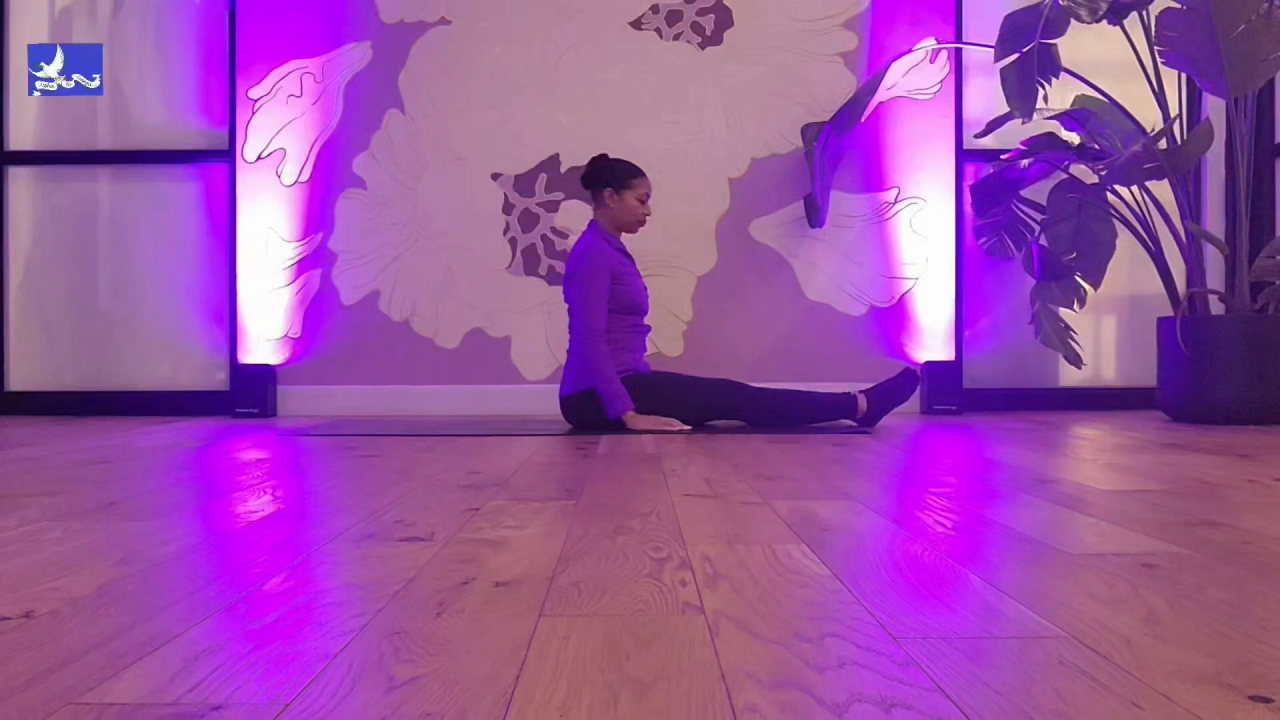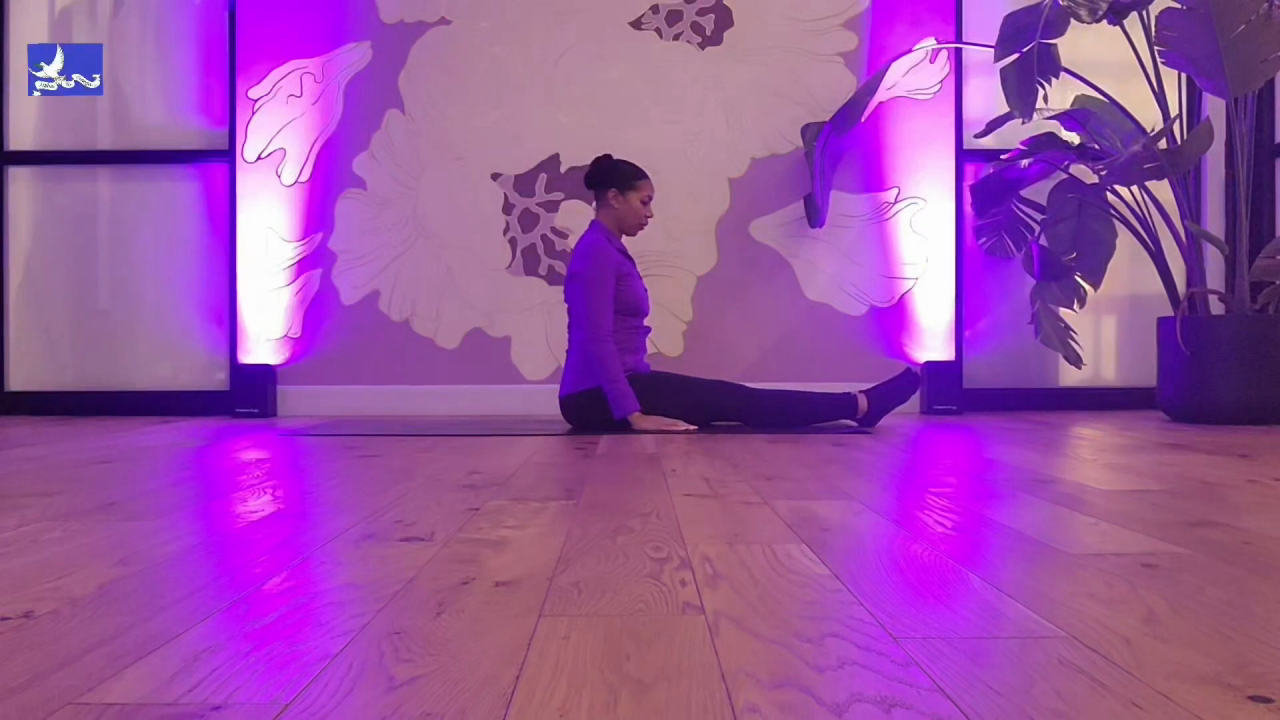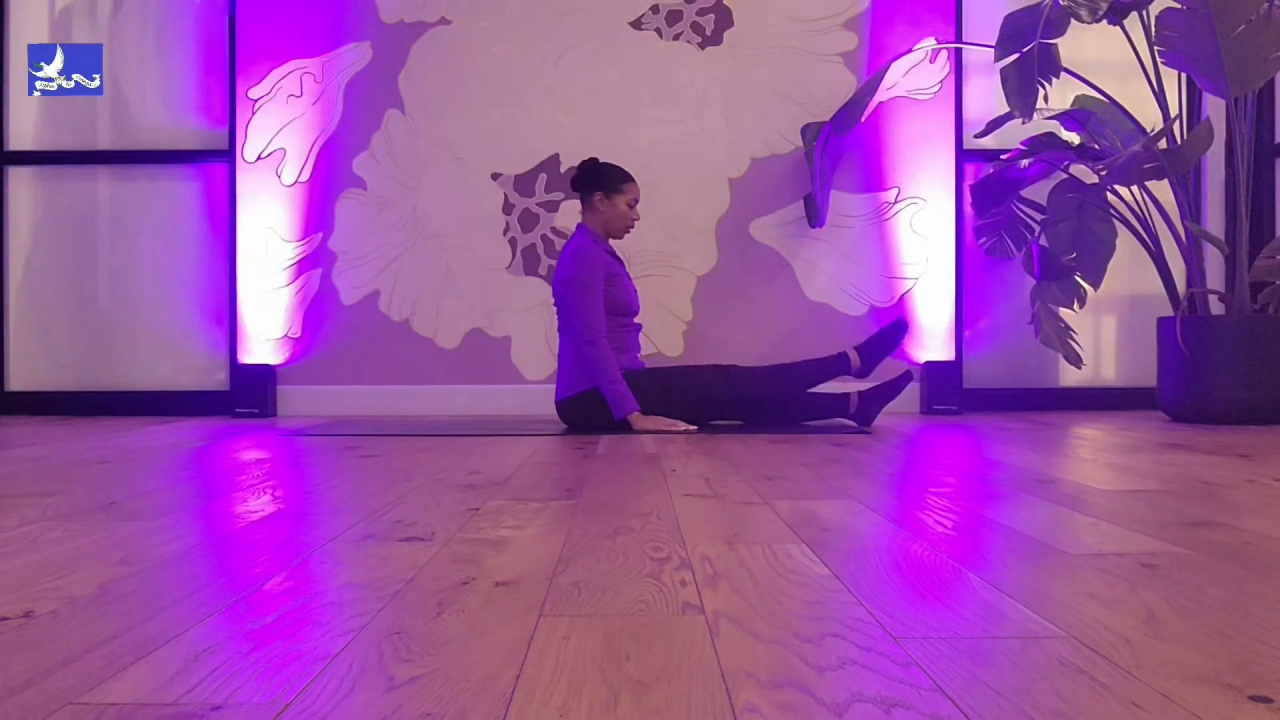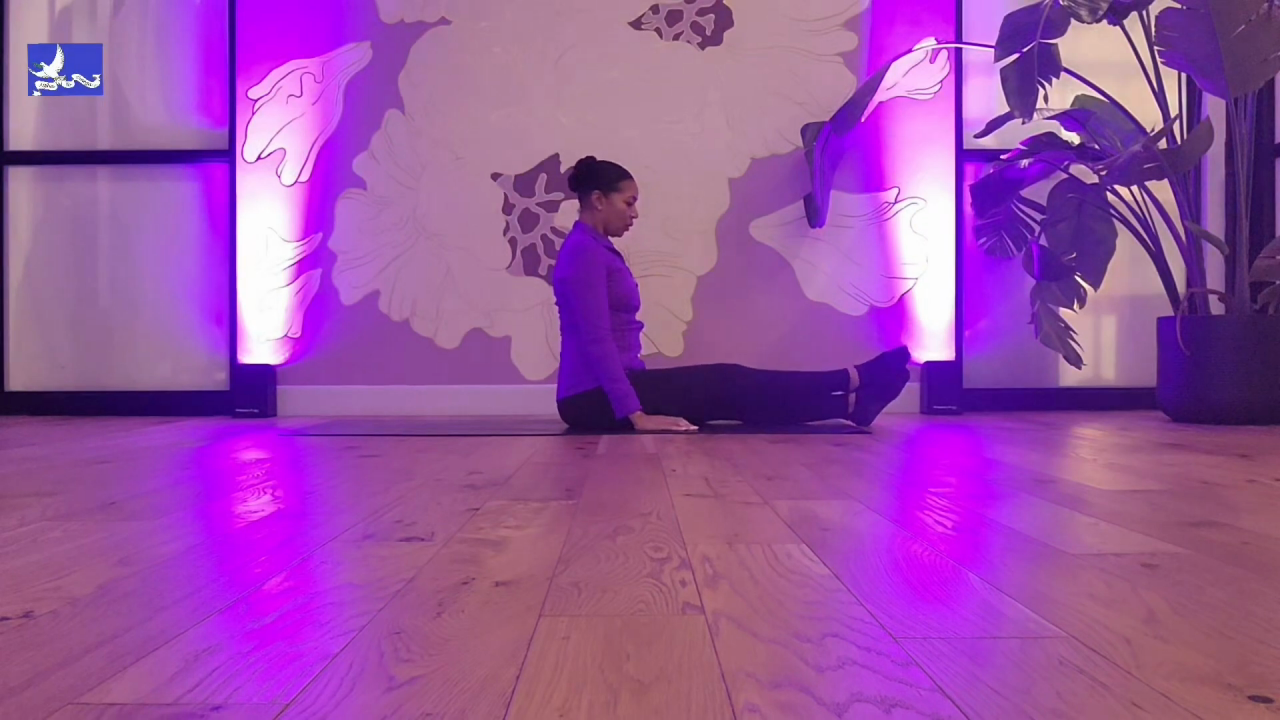
dt=0.4s
person 1, frame 1
left shoulder: (609, 250)
right shoulder: (593, 253)
right elbow: (589, 341)
left wrist: (639, 402)
right wrist: (627, 414)
left hip: (617, 388)
right hip: (596, 401)
left knee: (728, 395)
right knee: (731, 398)
left ankle: (855, 406)
right ankle: (859, 405)
person 1, frame 2
left shoulder: (609, 250)
right shoulder: (596, 252)
right elbow: (597, 341)
left wrist: (641, 401)
right wrist: (635, 415)
left hip: (612, 392)
right hip: (597, 400)
left knee: (730, 398)
right knee: (732, 400)
left ankle: (856, 406)
right ankle: (860, 405)
person 1, frame 3
left shoulder: (597, 253)
right shoulder: (583, 254)
right elbow: (592, 341)
left wrist: (638, 402)
right wrist: (633, 415)
left hip: (607, 393)
right hip: (594, 400)
left knee: (729, 396)
right knee: (728, 382)
left ankle: (851, 404)
right ankle: (853, 361)
person 1, frame 4
left shoulder: (596, 250)
right shoulder: (583, 252)
right elbow: (596, 339)
left wrist: (644, 399)
right wrist: (636, 414)
left hip: (605, 394)
right hip: (595, 400)
left knee: (729, 395)
right knee: (728, 380)
left ankle: (850, 404)
right ankle: (853, 379)
